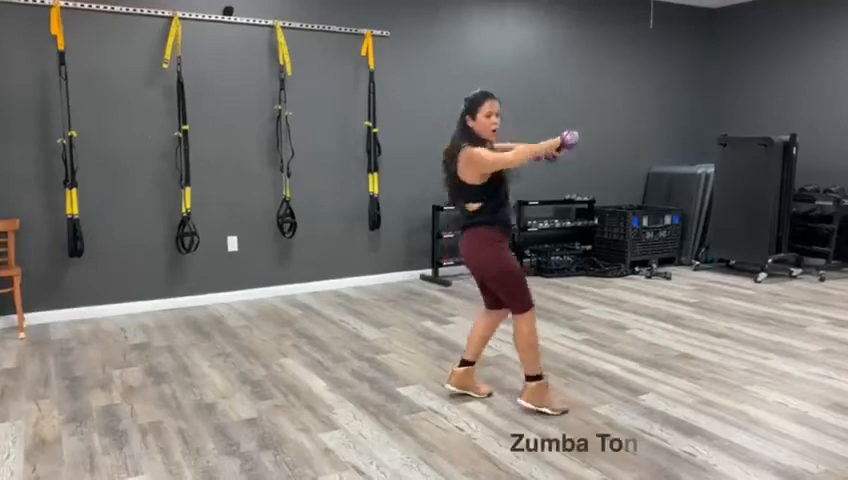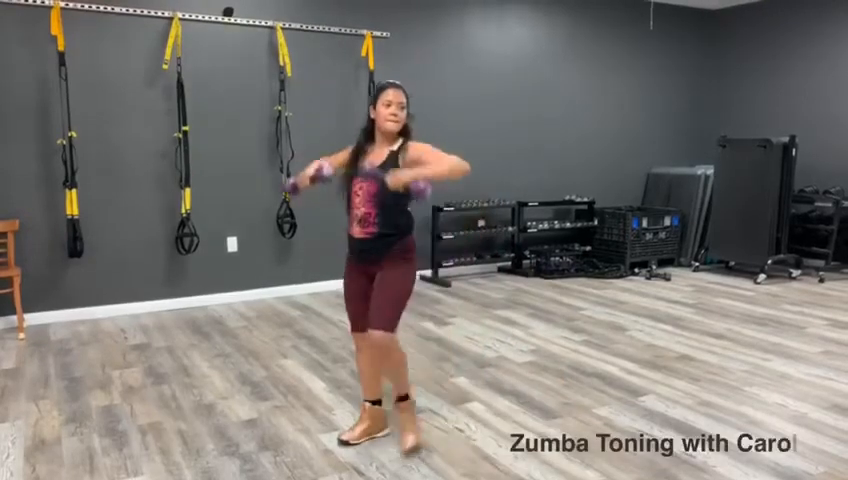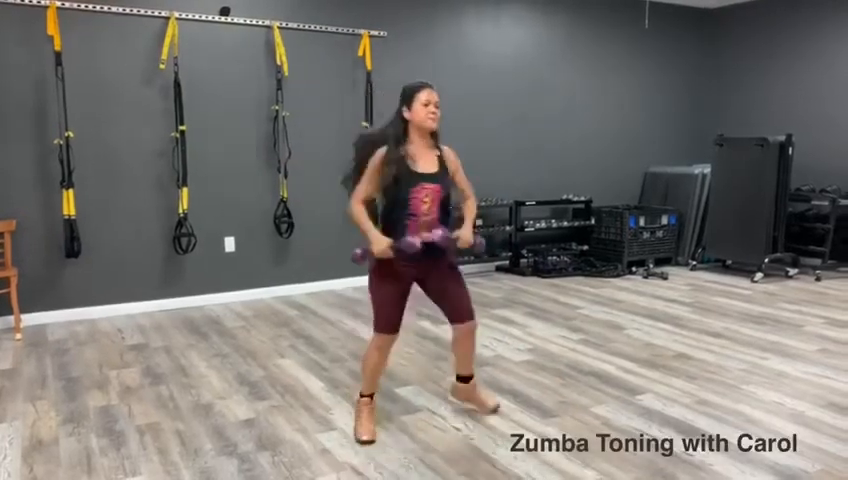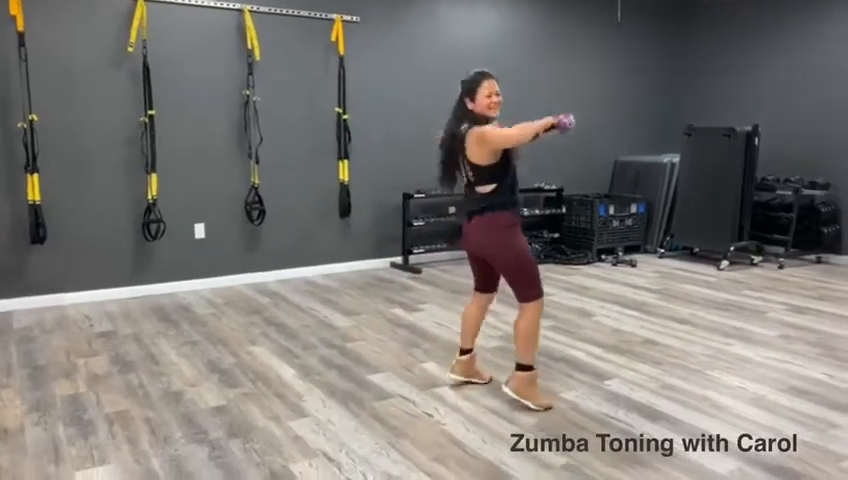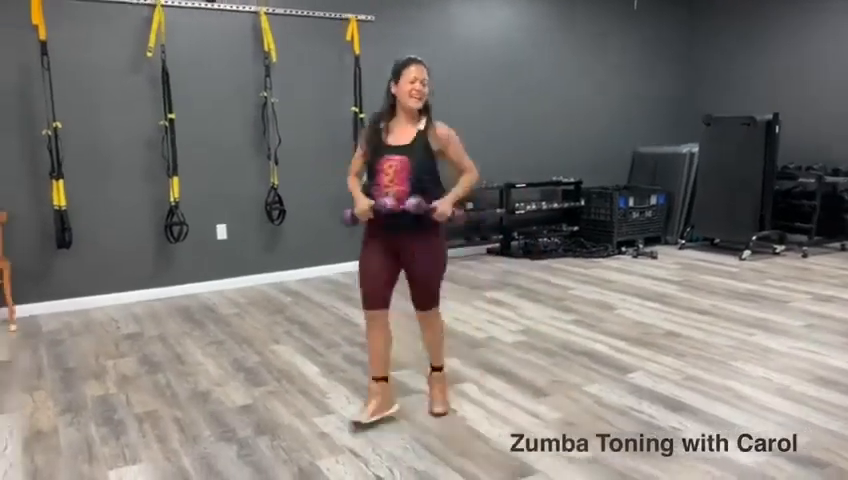
dt=1s
person 1, frame 1
left shoulder: (483, 150)
right shoulder: (471, 155)
left elbow: (507, 151)
right elbow: (508, 159)
left wrist: (531, 148)
right wrist: (548, 145)
left hip: (485, 242)
right hip: (485, 243)
left knee: (497, 308)
right knee: (523, 313)
left ankle: (462, 373)
right ankle: (537, 388)
person 1, frame 2
left shoulder: (412, 152)
right shoulder: (357, 151)
left elbow: (461, 167)
right elbow: (326, 165)
left wrist: (413, 173)
right wrist: (311, 171)
left hip: (395, 257)
right hip: (358, 258)
left knee: (380, 336)
right knee: (361, 338)
left ankle: (405, 408)
right ankle: (373, 416)
person 1, frame 3
left shoulder: (446, 155)
right shoulder: (387, 156)
left elbow: (467, 195)
right elbow: (358, 201)
left wrist: (467, 227)
right wrist: (374, 235)
left hip: (438, 256)
right hip: (395, 260)
left knee: (465, 323)
right knee: (385, 336)
left ankle: (466, 387)
right ankle: (365, 405)
person 1, frame 4
left shoulder: (462, 133)
right shoulder: (483, 134)
right elbow: (515, 136)
right wrist: (546, 122)
left hip: (476, 226)
right hip: (499, 227)
left knee: (483, 293)
right knee: (532, 301)
left ankle: (465, 363)
right ankle: (523, 380)
person 1, frame 5
left shoulder: (438, 132)
right shoulder: (374, 129)
left elbow: (471, 173)
right elbow: (354, 173)
left wrist: (449, 200)
right wrist: (359, 198)
left hip: (422, 233)
right hip: (379, 233)
left knee: (426, 310)
right knee: (374, 312)
left ankle: (438, 380)
right ankle: (380, 395)
